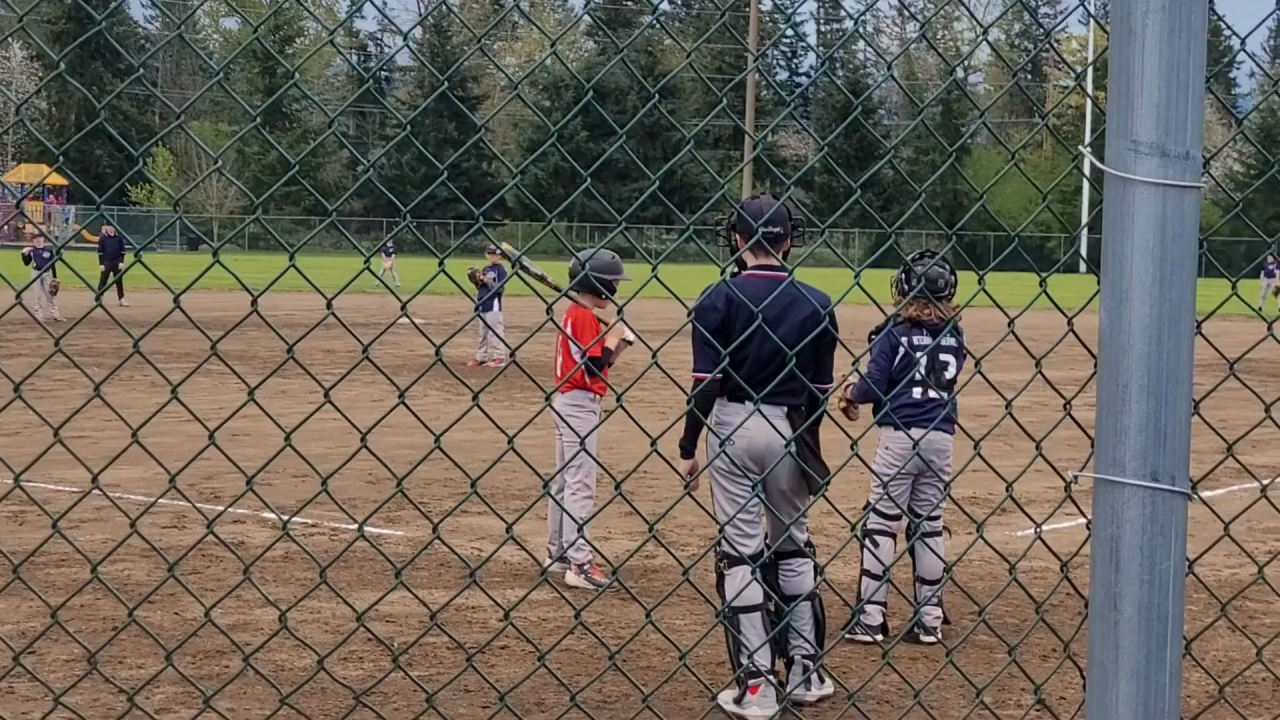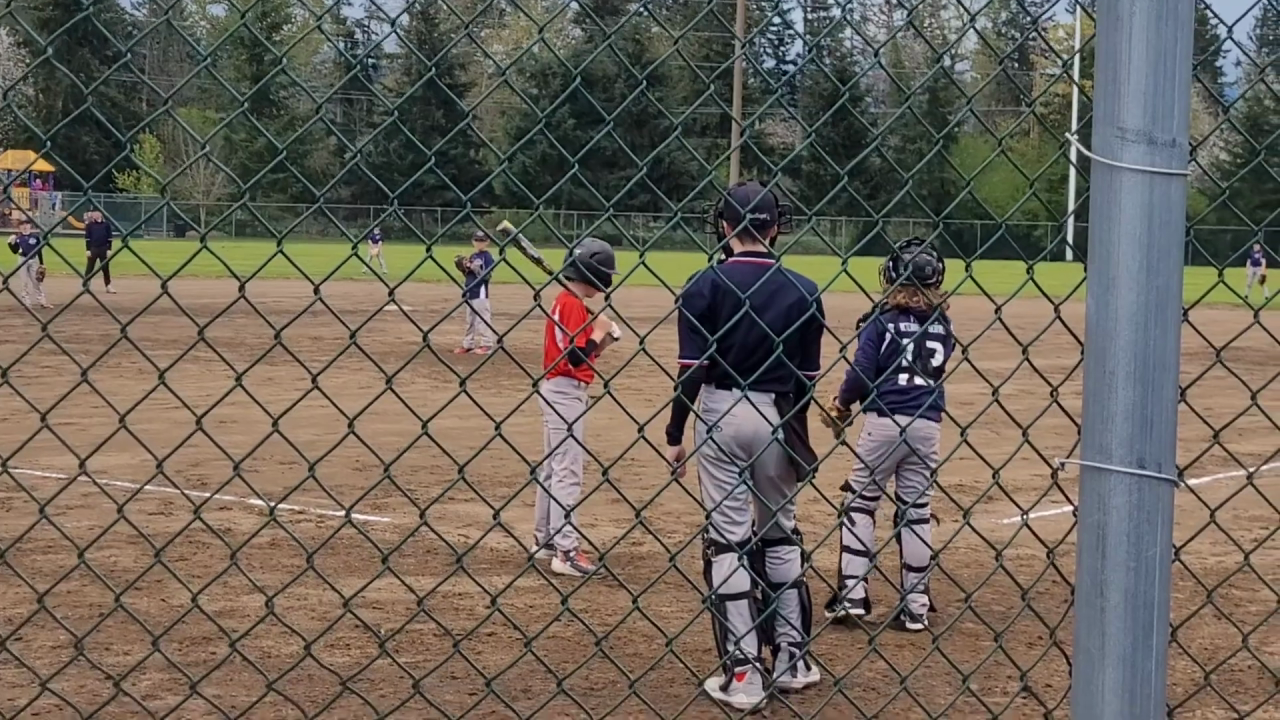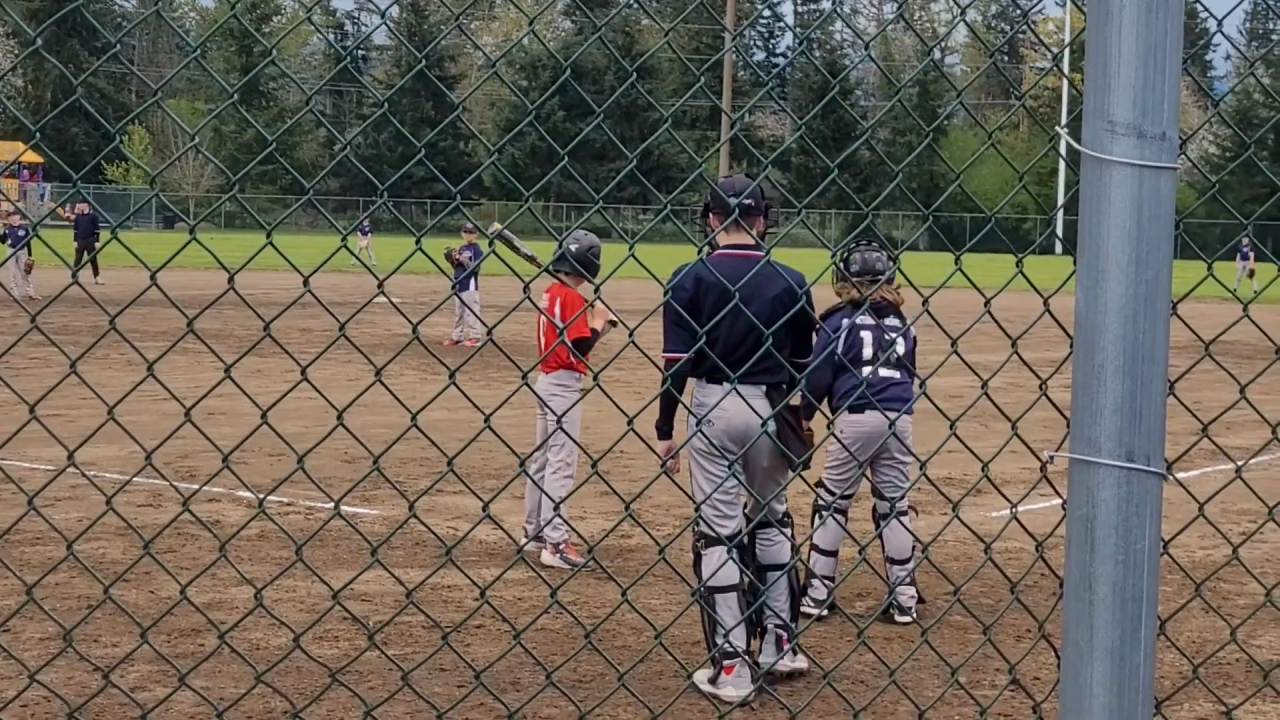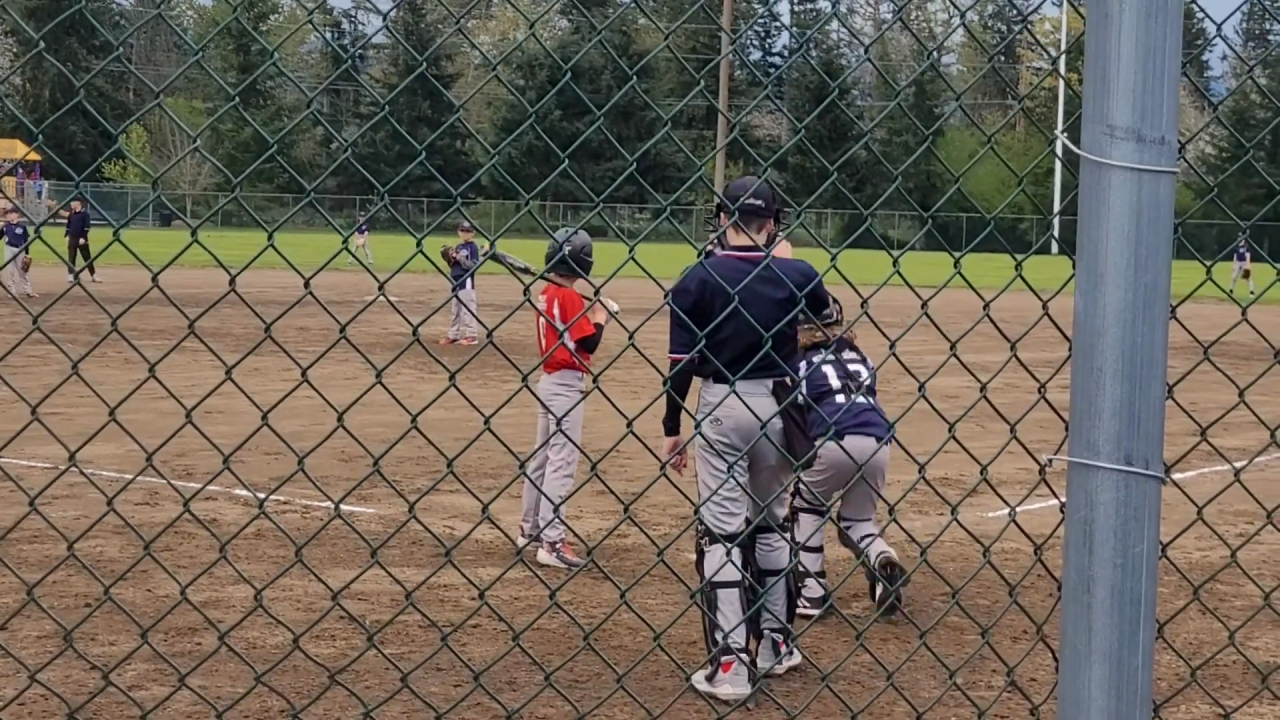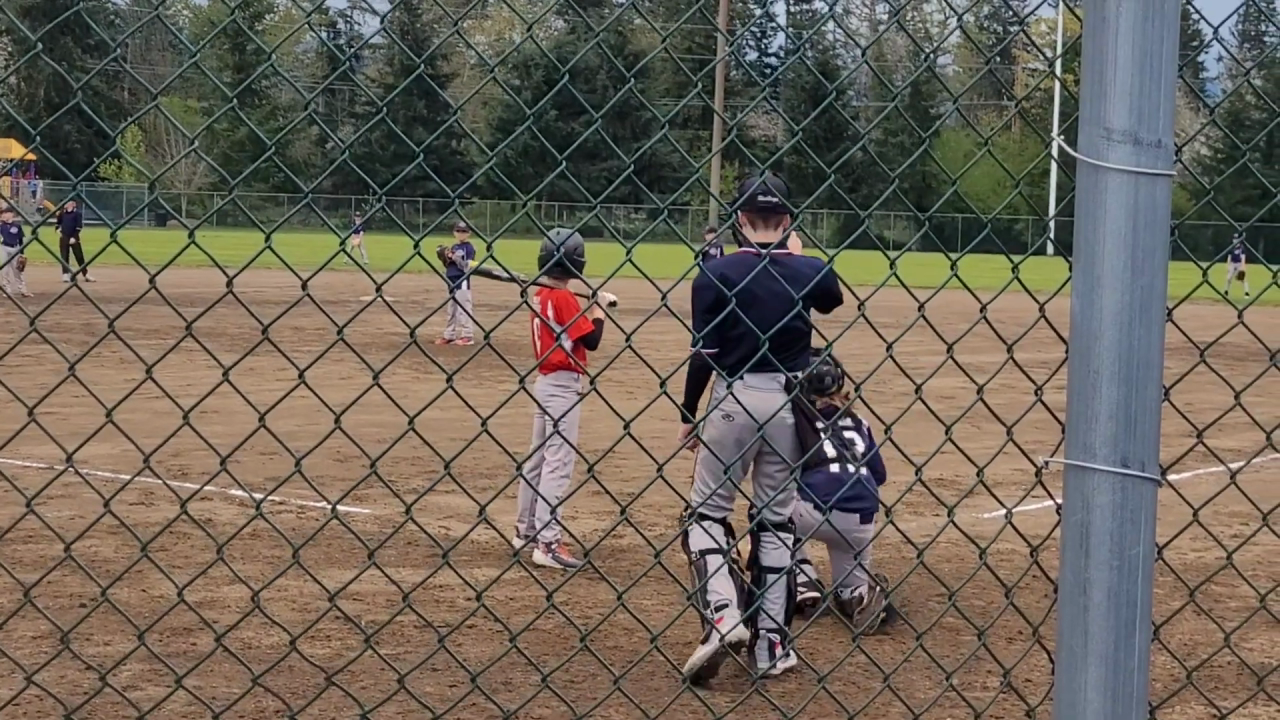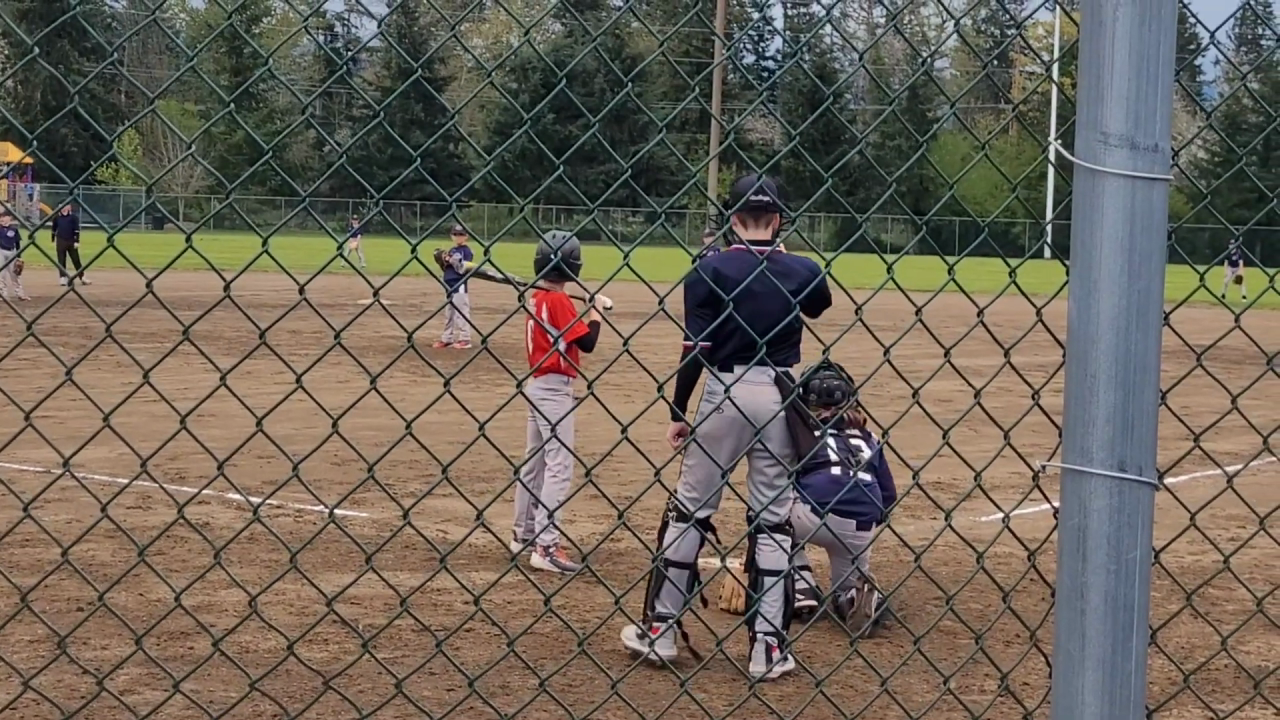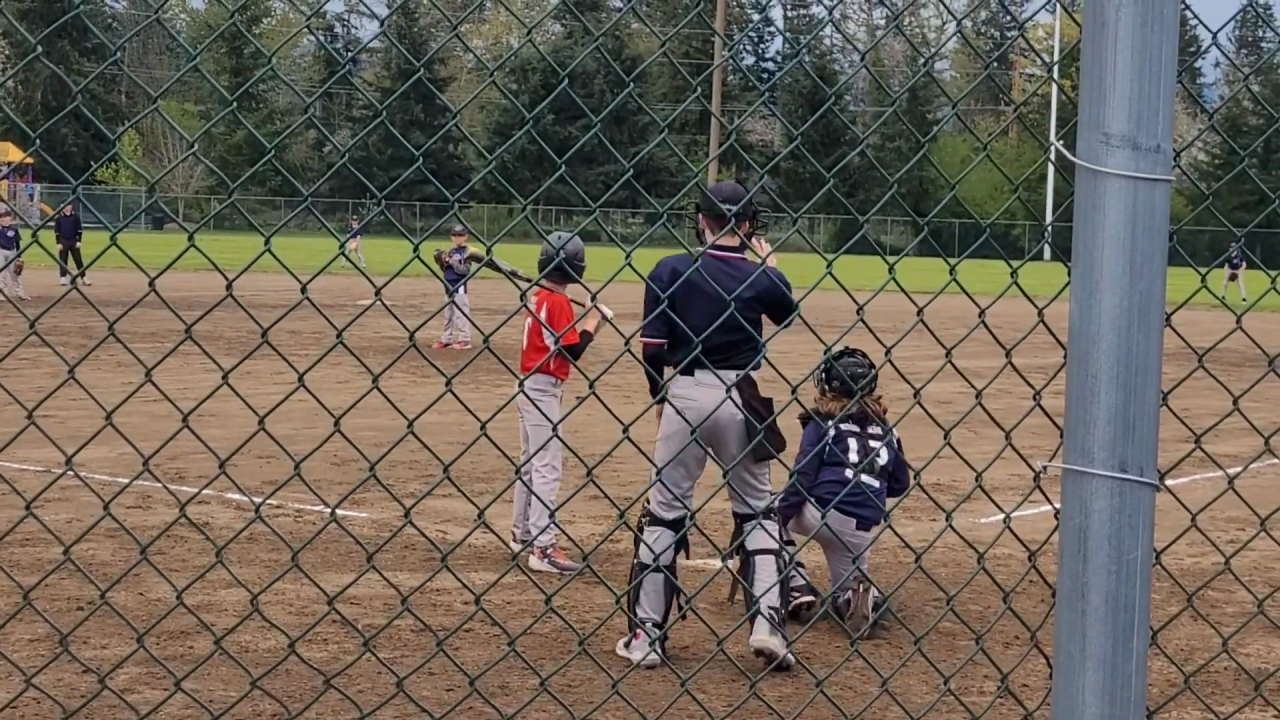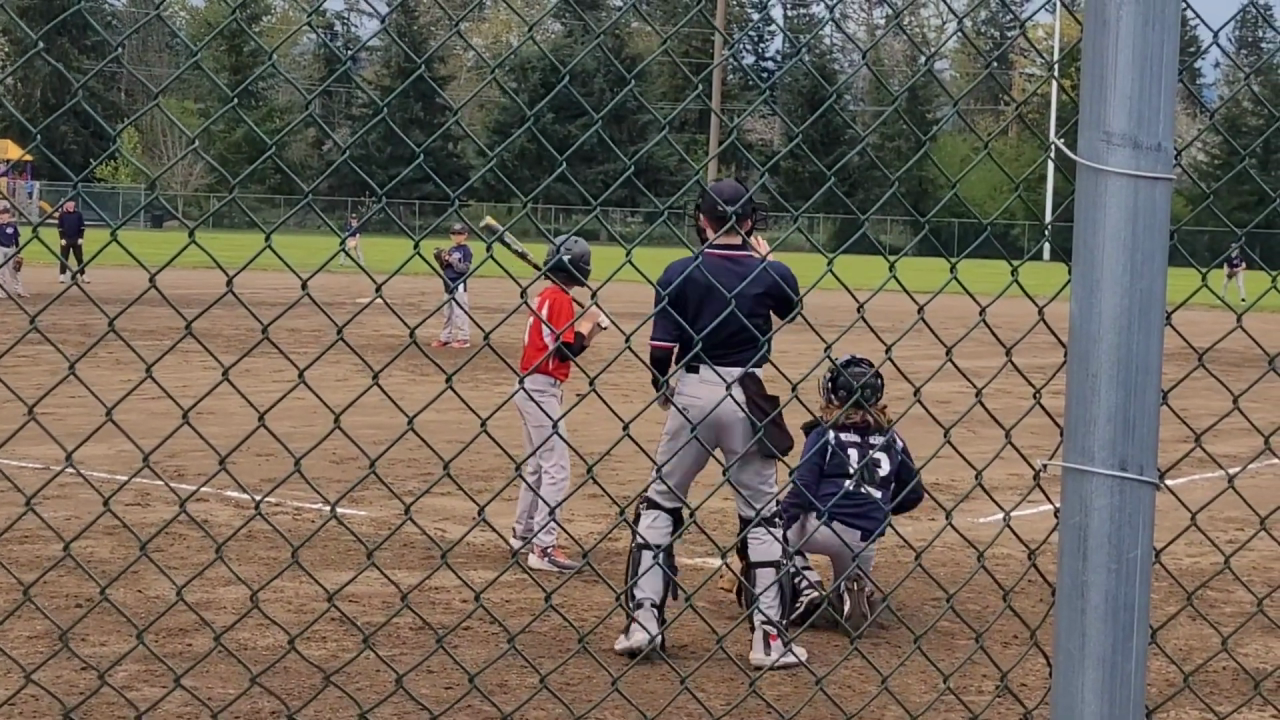
dt=0.3s
person 1, frame 1
left shoulder: (719, 297)
right shoulder: (817, 304)
left elbow: (706, 383)
right elbow: (820, 391)
left wrist: (688, 449)
left hip: (734, 430)
right hip: (790, 432)
left knee: (740, 555)
right knee: (794, 549)
right ankle: (806, 673)
person 1, frame 2
left shoulder: (705, 284)
right shoulder: (803, 290)
left elbow: (692, 369)
right elbow: (807, 377)
left wrist: (674, 435)
left hip: (721, 416)
right hip: (778, 419)
left knee: (727, 541)
right knee: (781, 536)
left ankle: (742, 673)
right ankle: (793, 660)
person 1, frame 3
left shoulder: (690, 277)
right shoulder: (790, 281)
left elbow: (677, 364)
right elbow: (802, 364)
left wrist: (664, 430)
left hip: (713, 409)
right hip: (769, 410)
left knee: (718, 534)
right knee: (771, 522)
left ankle: (731, 665)
right ankle: (780, 643)
person 1, frame 4
left shoulder: (697, 278)
right shoulder: (796, 274)
left elbow: (683, 362)
right elbow: (821, 306)
left wrist: (671, 427)
left hip: (721, 407)
right hip: (777, 409)
left knee: (720, 534)
right knee: (771, 525)
left ankle: (730, 663)
right ankle: (773, 643)
person 1, frame 5
left shoulder: (715, 273)
right shoulder: (810, 272)
left elbow: (702, 355)
right elbow: (831, 300)
left wrist: (687, 415)
left hip: (733, 401)
right hip: (786, 403)
left knee: (706, 513)
right knee: (775, 522)
left ankle: (723, 614)
right ankle: (771, 642)
person 1, frame 6
left shoulder: (707, 269)
right shoulder: (802, 270)
left elbow: (694, 350)
right elbow: (820, 305)
left wrist: (677, 413)
left hip: (722, 396)
right hip: (776, 399)
left knee: (687, 511)
right knee: (772, 522)
left ankle: (662, 630)
right ankle: (768, 647)
person 1, frame 7
left shoulder: (670, 270)
right shoulder: (766, 278)
left elbow: (653, 348)
right elbow: (787, 317)
left wrist: (659, 394)
left hip: (687, 395)
right hip: (739, 399)
left knee: (664, 515)
right knee: (758, 513)
left ankle: (646, 636)
right ankle: (767, 623)
person 1, frame 8
left shoulder: (679, 273)
right shoulder: (773, 274)
left elbow: (662, 349)
right elbow: (793, 311)
left wrist: (663, 391)
left hip: (692, 393)
right hip: (745, 398)
left knee: (660, 503)
right knee: (761, 515)
left ankle: (644, 619)
right ankle: (769, 637)
person 2, frame 1
left shoulder: (574, 313)
right shoulder: (586, 317)
right elbow: (595, 367)
left wrist: (617, 346)
right wrist: (612, 338)
left hip: (567, 402)
right hip: (580, 404)
left knee: (563, 482)
right knee: (581, 485)
left ankle: (557, 553)
right ankle: (579, 565)
person 2, frame 2
left shoulder: (564, 300)
right shoulder: (574, 304)
right elbow: (576, 357)
left wrist: (603, 339)
right wrist: (599, 332)
left hip: (557, 388)
right hip: (566, 391)
left knee: (551, 468)
right knee: (568, 472)
left ankle: (544, 539)
right ankle: (565, 551)
person 2, frame 3
left shoulder: (551, 293)
right shoulder: (571, 297)
right elbow: (580, 348)
left wrist: (598, 327)
right wrist: (598, 320)
left hip: (548, 381)
right hip: (564, 384)
left knee: (542, 460)
right knee: (561, 464)
left ankle: (534, 531)
right ankle: (555, 544)
person 2, frame 4
left shoulder: (545, 294)
right shoulder: (569, 297)
right elbow: (589, 345)
left wrist: (593, 316)
right wrist: (600, 314)
left hip: (550, 381)
right hip: (567, 384)
left knee: (541, 460)
right knee: (562, 464)
left ankle: (530, 531)
right ankle: (551, 543)
person 2, frame 5
left shoulder: (541, 296)
right shoulder: (563, 298)
right elbow: (591, 341)
left wrist: (593, 308)
right wrist: (598, 308)
left hip: (546, 383)
right hip: (562, 386)
left knee: (537, 461)
right knee: (558, 465)
left ankle: (526, 531)
right ankle: (548, 544)
person 2, frame 6
left shoulder: (537, 297)
right shoulder: (559, 300)
right elbow: (586, 343)
left wrist: (590, 312)
right wrist: (596, 312)
left hip: (538, 386)
right hip: (555, 389)
left knee: (534, 464)
right knee: (559, 469)
left ankle: (524, 535)
right ankle: (546, 547)
person 2, frame 7
left shoulder: (538, 297)
right shoulder: (558, 301)
right elbow: (573, 351)
left wrist: (592, 323)
right wrist: (593, 320)
left hip: (530, 386)
right hip: (543, 389)
left knee: (531, 465)
right knee: (547, 470)
left ankle: (523, 535)
right ankle: (543, 549)
person 2, frame 8
left shoulder: (544, 297)
right shoulder: (560, 299)
right elbow: (565, 352)
left wrist: (591, 331)
right wrist: (588, 323)
left hip: (531, 387)
right hip: (542, 389)
left knee: (538, 466)
right knee: (556, 469)
left ankle: (523, 534)
right ankle: (543, 547)
person 3, frame 1
left shoulder: (894, 333)
right shoulder: (954, 336)
left elbow: (874, 387)
left wrist: (851, 394)
left hip: (900, 437)
right hip: (940, 438)
left knee: (881, 524)
right knee: (929, 526)
left ankle: (871, 619)
right ankle: (929, 620)
person 3, frame 2
left shoulder: (882, 320)
right shoulder: (943, 325)
left elbow: (861, 374)
left wrist: (841, 403)
left hip: (885, 422)
right hip: (926, 425)
left knee: (859, 503)
right knee: (916, 513)
left ankle: (852, 595)
right ankle: (916, 607)
person 3, frame 3
left shoulder: (839, 319)
right shoulder: (903, 323)
left elbow: (818, 376)
right elbow: (910, 374)
left wrist: (803, 417)
left hip: (857, 417)
right hip: (899, 419)
left knee: (832, 503)
right knee: (894, 506)
left ankle: (818, 593)
right ankle: (903, 599)
person 3, frame 4
left shoulder: (799, 361)
right shoulder: (859, 357)
left elbow: (785, 416)
left hip: (835, 443)
right hip: (877, 445)
left knee: (806, 509)
right knee: (857, 522)
left ankle: (810, 595)
right ankle: (881, 558)
person 3, frame 5
left shoulder: (799, 418)
right shoulder: (856, 422)
right elbow: (879, 474)
left hip: (814, 509)
right hip: (861, 519)
right knee: (849, 587)
left ankle: (804, 587)
right ankle: (863, 593)
person 3, frame 6
right shoulder: (867, 435)
right elbow: (888, 495)
left hip: (816, 516)
right hip: (861, 529)
right knee: (845, 592)
left ankle: (803, 593)
right ankle: (859, 594)
person 3, frame 7
left shoulder: (821, 424)
right shoulder: (885, 430)
left elbow: (801, 480)
right elbow: (900, 484)
left wrist: (780, 514)
left hip: (821, 513)
right hip: (861, 528)
left knee: (772, 511)
right knee: (845, 591)
left ankle: (793, 589)
right ankle: (860, 596)
person 3, frame 8
left shoulder: (825, 433)
right shoulder: (892, 439)
left elbow: (801, 490)
right elbow: (914, 492)
left hip: (826, 527)
right hip: (866, 541)
left ankle: (807, 586)
right ankle: (852, 593)
